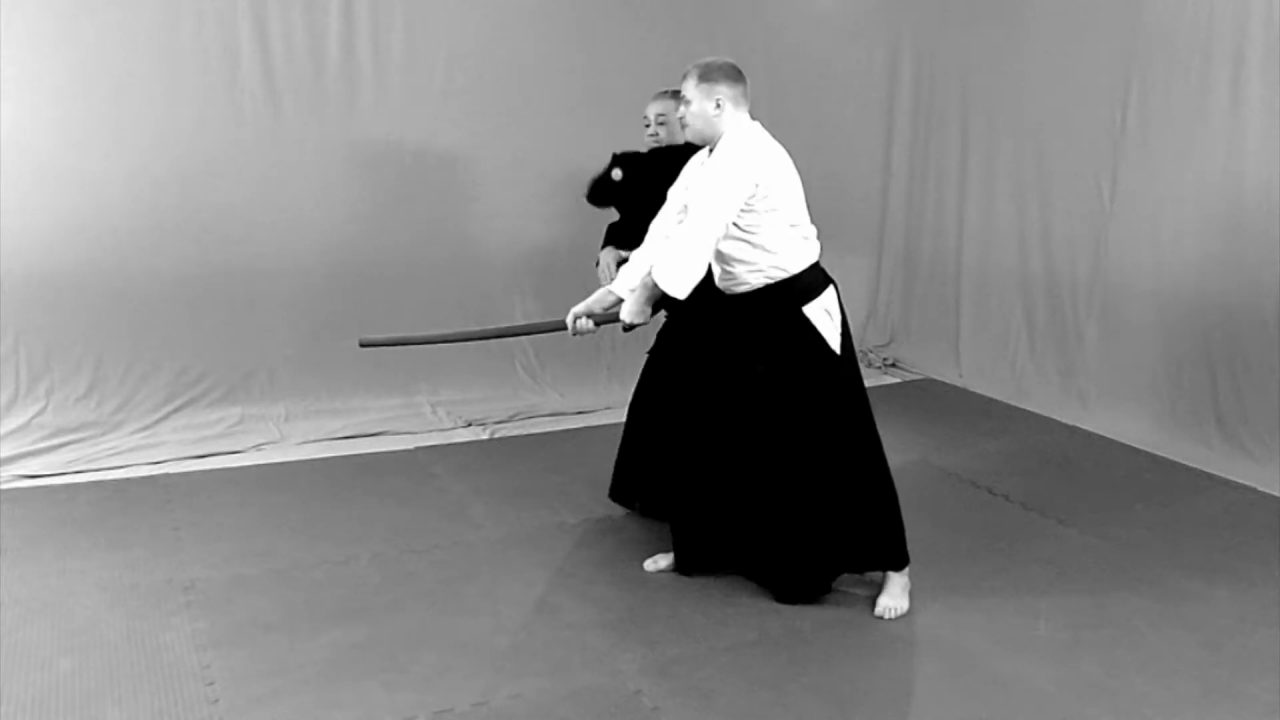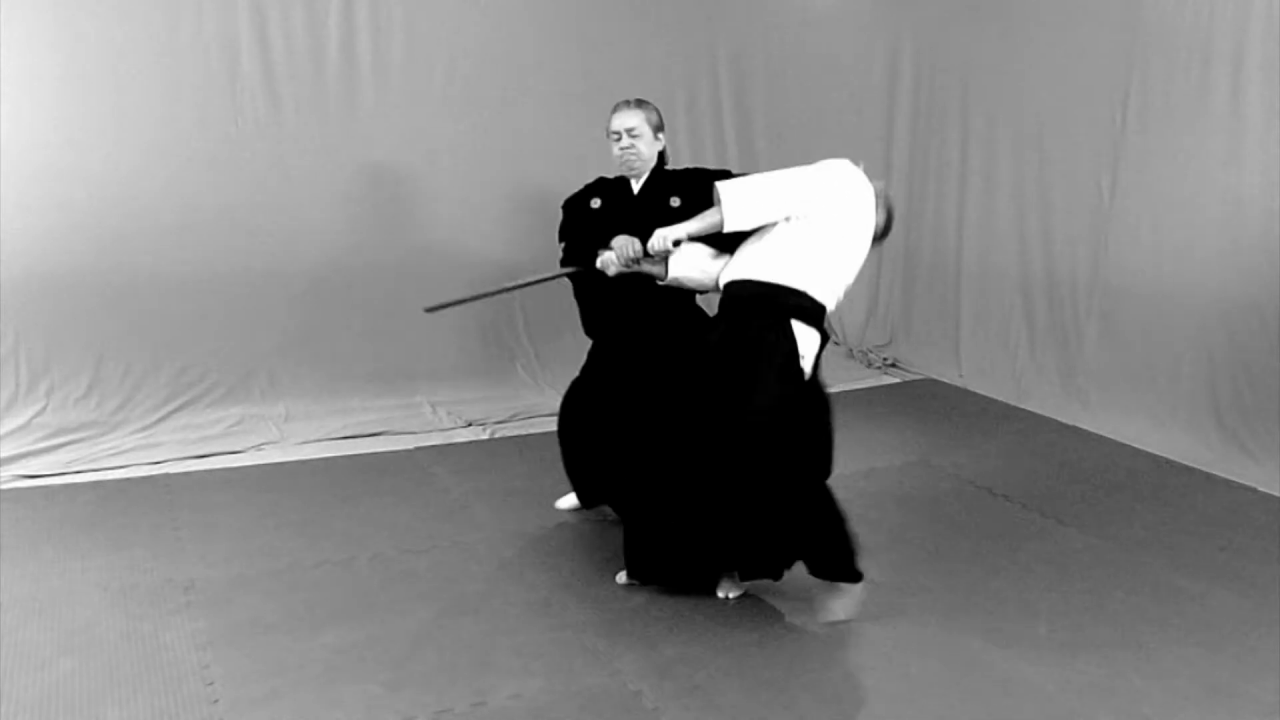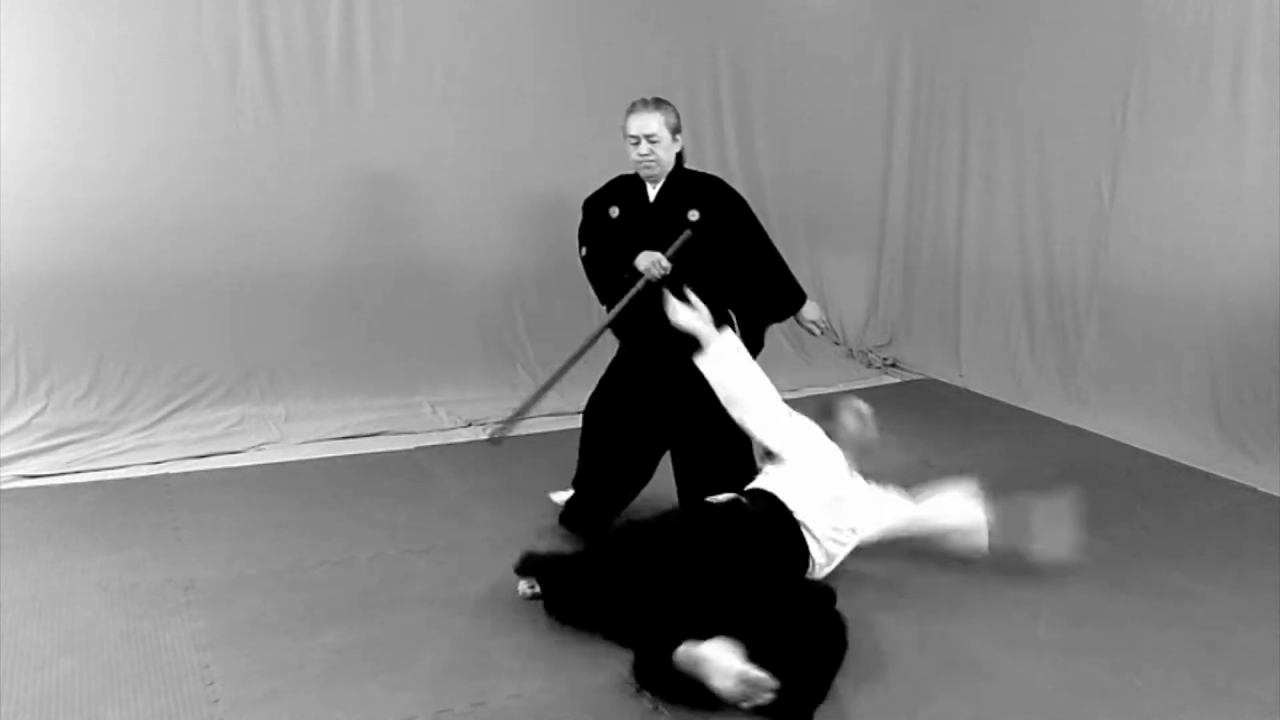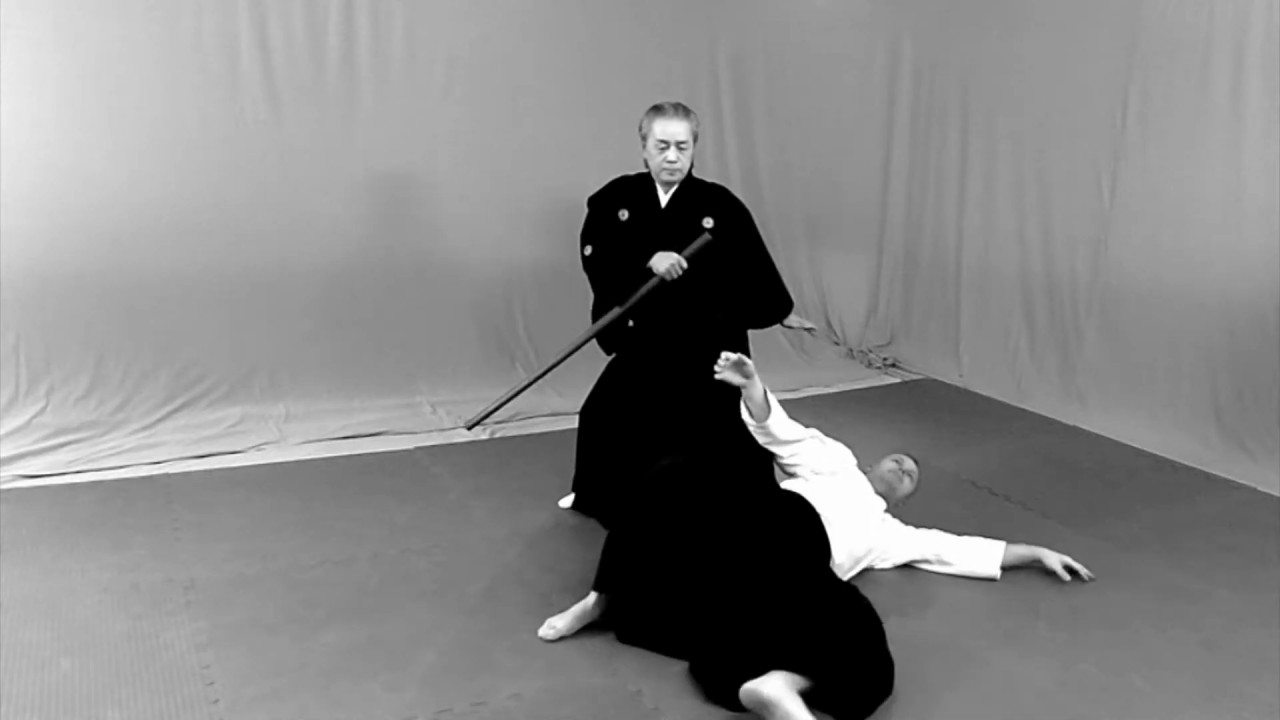
dt=0.5s
person 1, frame 1
left shoulder: (744, 154)
right shoulder: (705, 163)
left elbow: (694, 239)
right elbow: (667, 231)
left wrist: (643, 298)
right wrist: (607, 294)
left hip: (798, 315)
right hip: (745, 314)
left knee: (836, 444)
right knee: (705, 424)
left ankle: (894, 569)
right ankle: (702, 545)
person 1, frame 2
left shoulder: (848, 188)
left elbow: (759, 194)
right elbow: (719, 267)
left wrist: (681, 230)
right wrist: (639, 265)
left hip: (772, 329)
right hip: (745, 327)
left knee: (769, 458)
right knee: (683, 438)
left ankle: (842, 574)
person 1, frame 3
left shoulder: (871, 500)
right shoulder: (805, 442)
left elbow: (940, 512)
right elbow: (749, 395)
left wrist: (1017, 533)
right wrist: (706, 331)
left hip: (776, 554)
right hip: (749, 525)
person 1, frame 4
left shoulder: (887, 532)
right shoulder: (833, 462)
left elbow: (960, 549)
right elbow: (779, 431)
left wrist: (1037, 553)
right wrist: (752, 387)
left hip: (797, 557)
right hip: (770, 520)
person 2, frame 1
left shoulder: (693, 164)
right shoulder: (661, 171)
left elbow: (619, 182)
right elbow: (632, 223)
left wrist: (616, 177)
right wrist: (610, 251)
right hip: (680, 311)
right knee: (653, 403)
right ankle: (655, 495)
person 2, frame 2
left shoulder: (688, 188)
right shoulder: (592, 199)
right elbow: (571, 247)
right wrist: (609, 244)
left hip: (679, 331)
right hip: (620, 334)
right knee: (584, 410)
right ankle: (593, 488)
person 2, frame 3
left shoulder: (710, 195)
right shoulder: (610, 199)
left elbow: (755, 250)
right elbow: (593, 257)
left wrist: (798, 303)
right wrist: (634, 261)
right hip: (645, 338)
left knee: (714, 438)
right knee: (607, 416)
right ankle: (591, 500)
person 2, frame 4
left shoulder: (720, 205)
right shoulder: (617, 198)
left elbow: (754, 265)
right elbow: (595, 256)
left wrist: (781, 312)
right wrist: (647, 260)
left hip: (710, 344)
right hip: (647, 340)
left knee: (731, 437)
right knee: (604, 414)
right ankle: (596, 494)
